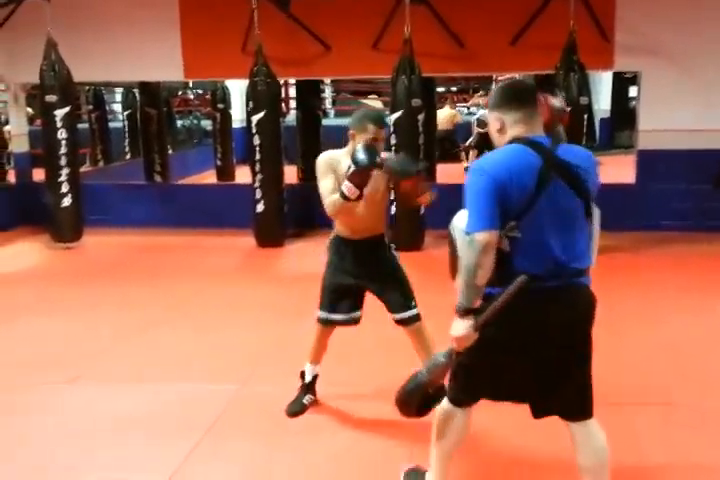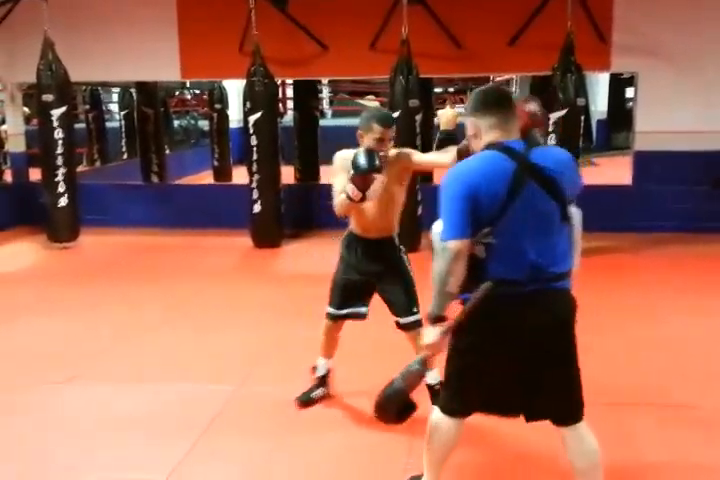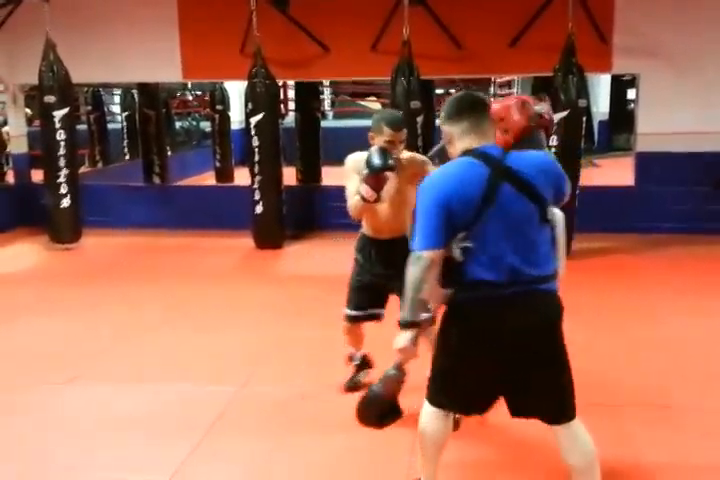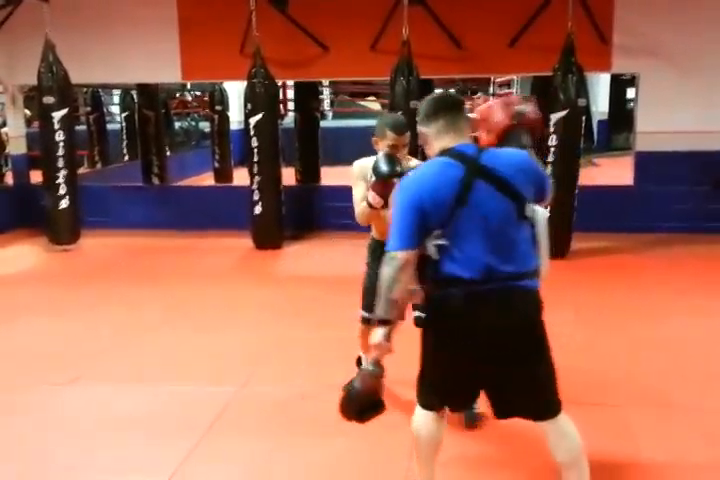
dt=0.1s
person 1, frame 1
left shoulder: (490, 168)
right shoulder: (582, 162)
left elbow: (480, 244)
left wrist: (465, 314)
left hip: (512, 307)
right hip: (572, 301)
left knee: (459, 396)
right knee: (579, 414)
person 1, frame 2
left shoulder: (464, 175)
right shoulder: (560, 163)
left elbow: (452, 252)
left wrist: (436, 319)
right wrist: (538, 142)
left hip: (495, 311)
right hip: (552, 305)
left knee: (451, 406)
right knee: (570, 418)
person 1, frame 3
left shoulder: (440, 183)
right shoulder: (540, 165)
left elbow: (426, 260)
right elbow: (561, 197)
left wrist: (410, 324)
right wrist: (532, 144)
left hip: (474, 311)
right hip: (537, 307)
left knee: (440, 402)
right knee: (563, 416)
person 1, frame 4
left shoulder: (416, 183)
right shoulder: (518, 163)
left elbow: (399, 261)
right elbow: (545, 196)
left wrist: (384, 322)
left hip: (453, 309)
right hip: (517, 305)
left knee: (430, 404)
right knee: (549, 412)
person 2, frame 1
left shoulder: (388, 164)
right shoulder: (330, 160)
right elbow: (331, 207)
right wrist: (352, 183)
left hip: (378, 250)
right hip: (344, 252)
left knee: (412, 321)
right knee: (324, 323)
right ankle: (308, 387)
person 2, frame 2
left shoulder: (402, 160)
right shoulder: (343, 160)
left elbow: (442, 158)
right elbow: (340, 208)
right wrist: (357, 184)
left hip: (389, 250)
right hip: (356, 248)
left knee: (412, 324)
right knee: (334, 319)
left ankle: (437, 389)
right ankle: (321, 380)
person 2, frame 3
left shoulder: (413, 163)
right shoulder: (355, 162)
right elbow: (355, 211)
right wrist: (371, 184)
left hip: (404, 248)
right hip: (371, 248)
right knee: (353, 320)
right ankle: (360, 361)
person 2, frame 4
left shoulder: (418, 170)
right shoulder: (362, 169)
right elbow: (362, 219)
right wrist: (377, 191)
right hip: (381, 251)
right knee: (369, 321)
right ankle: (365, 366)
